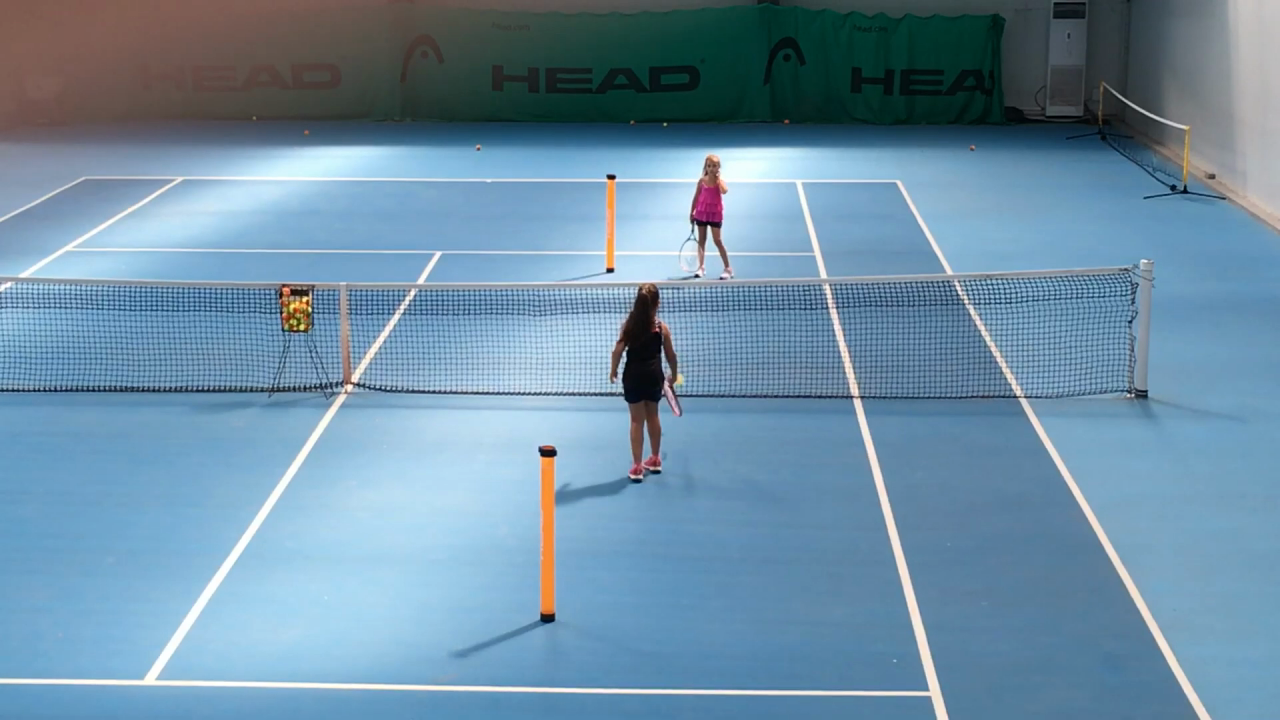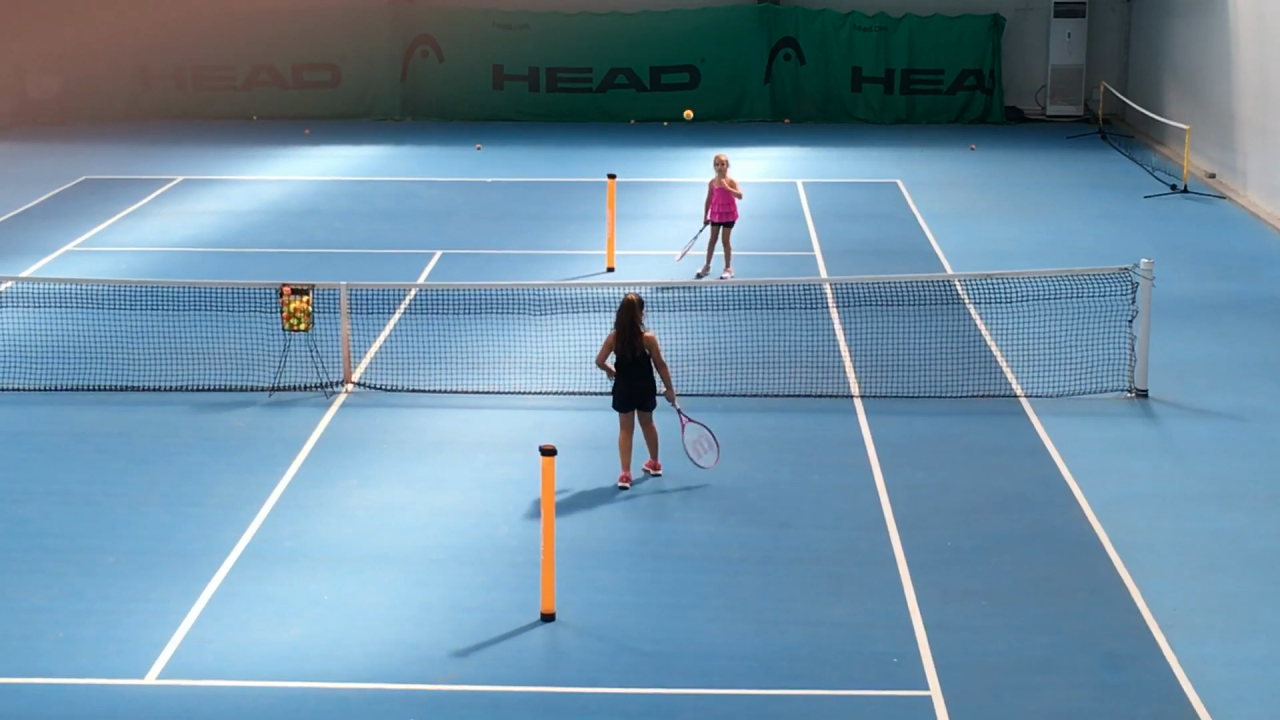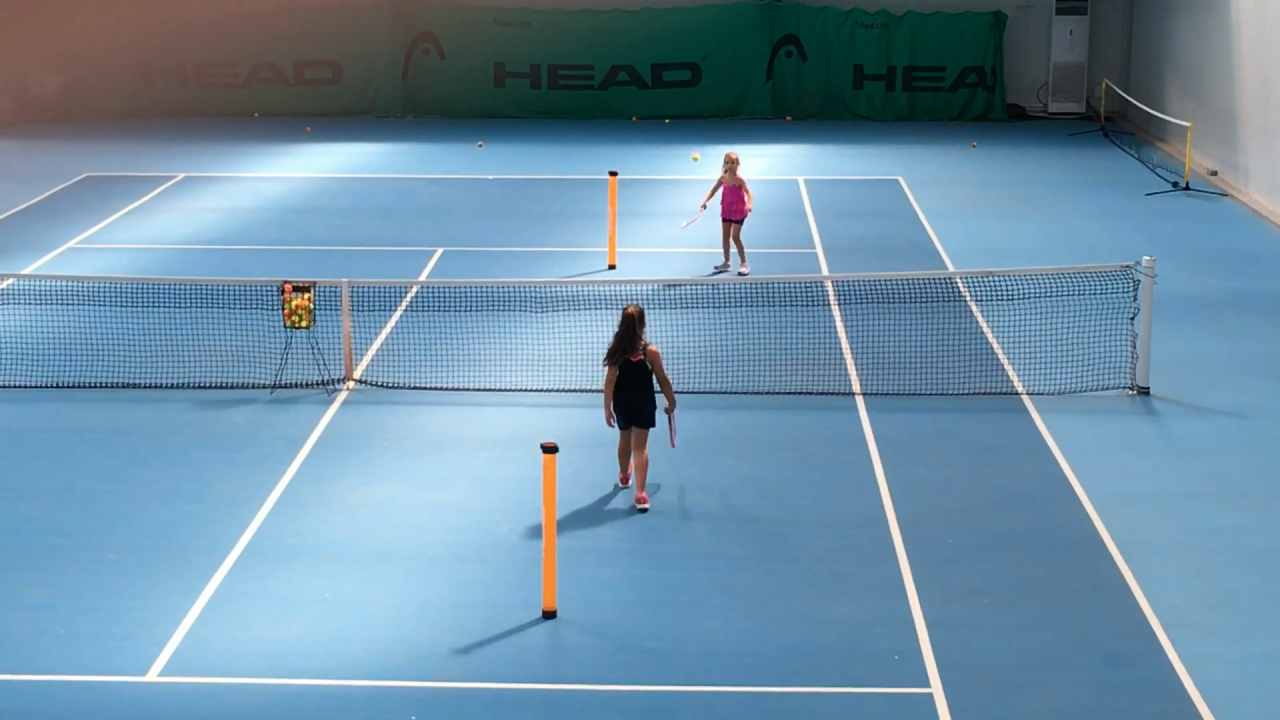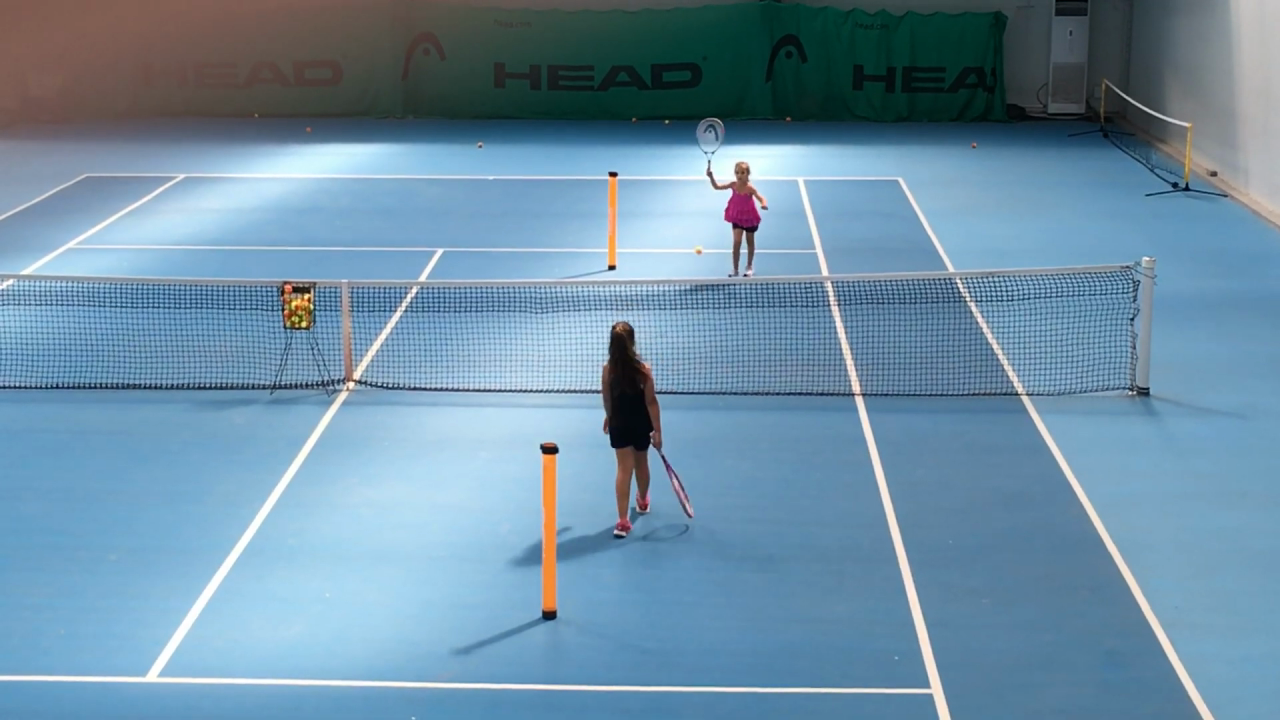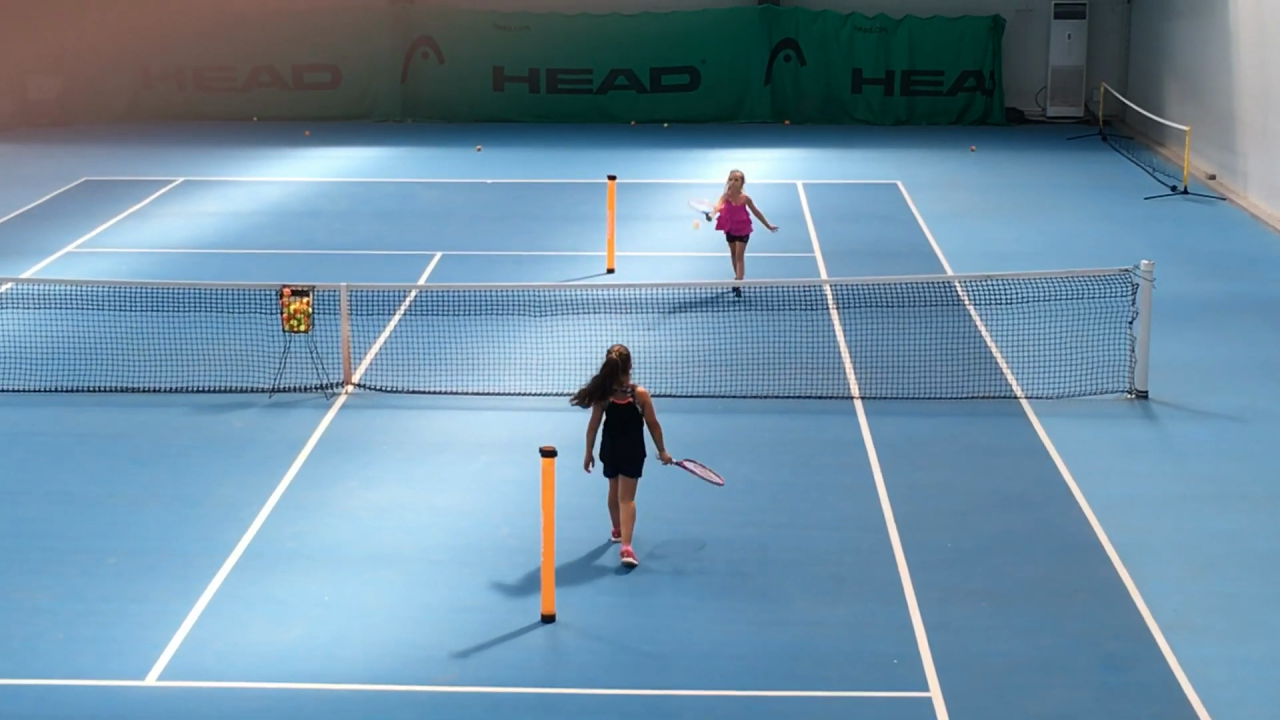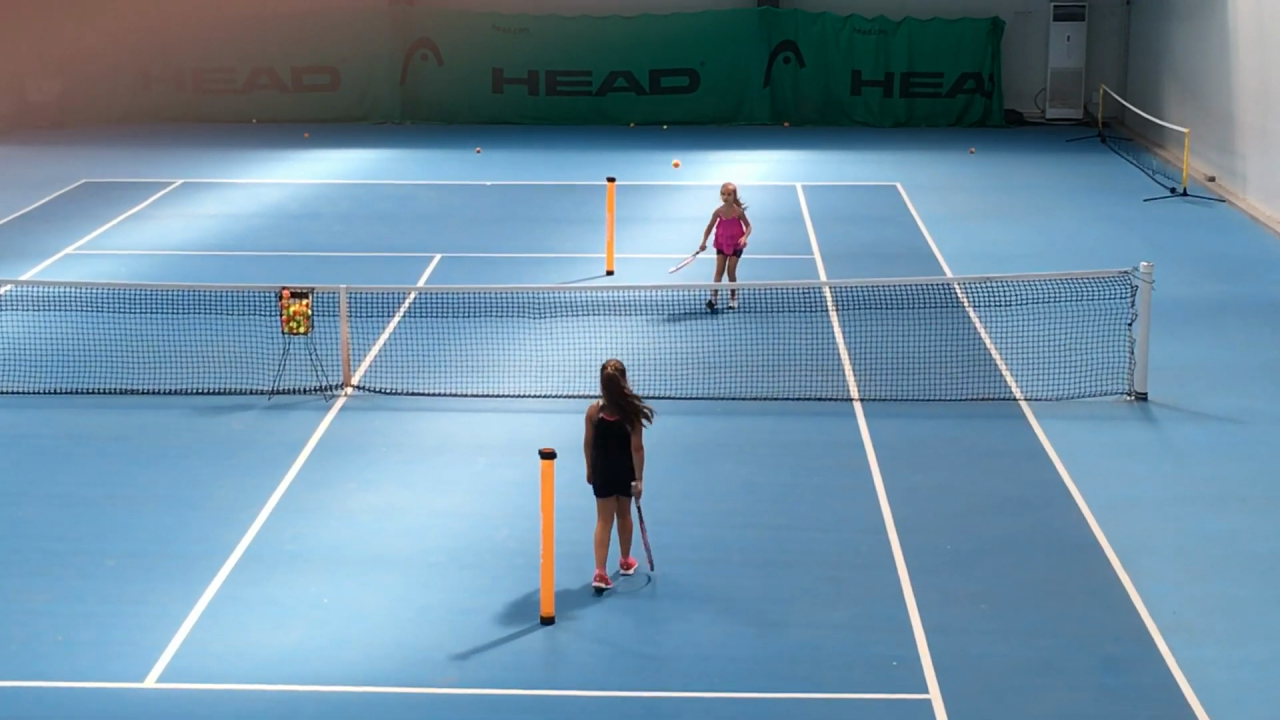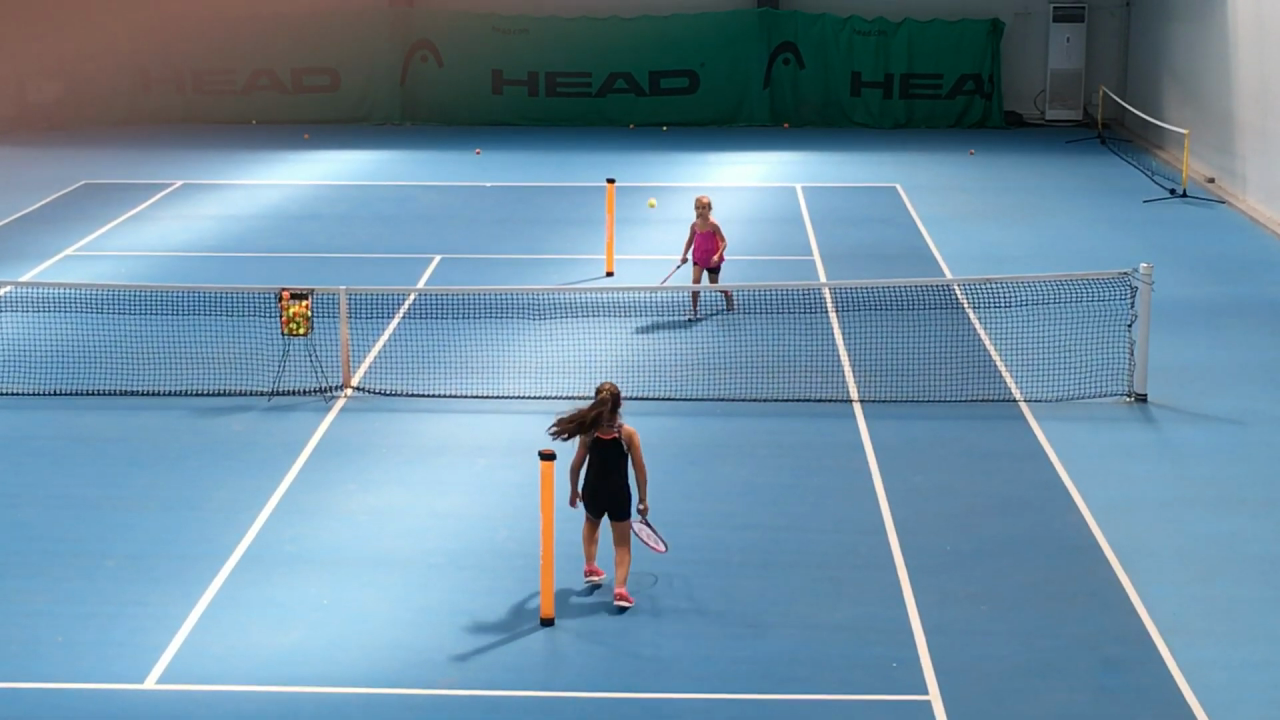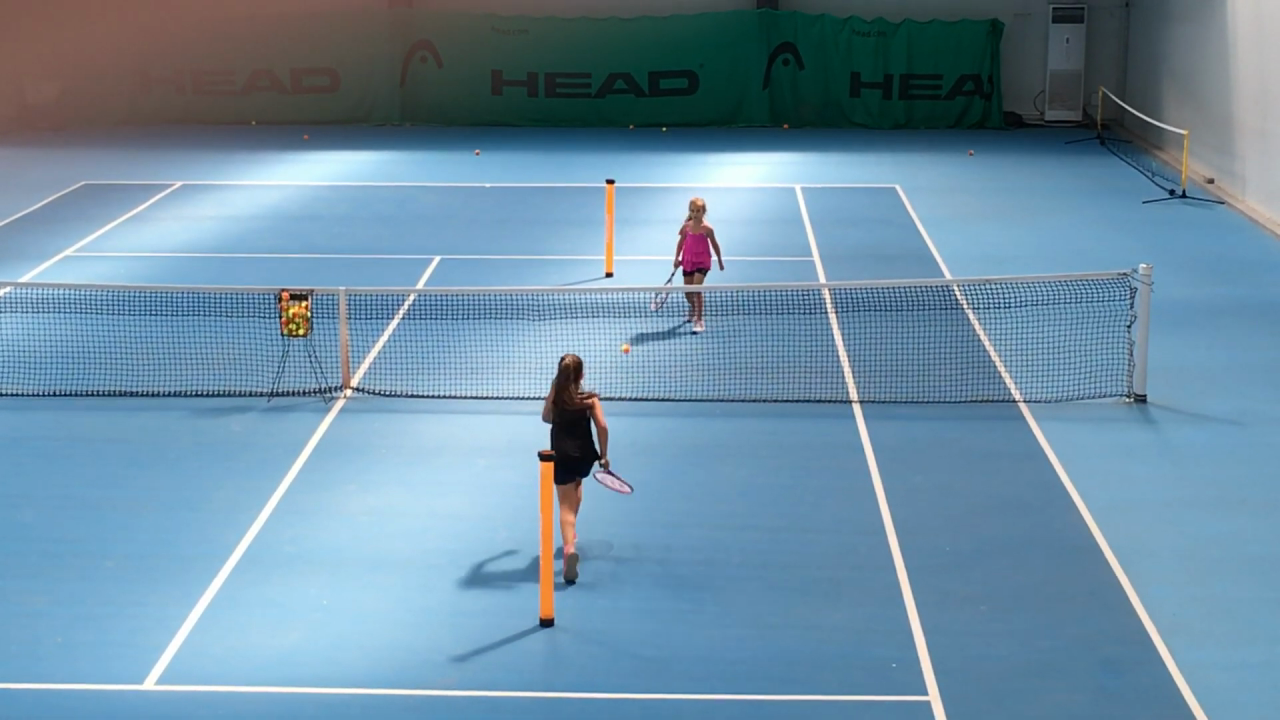
dt=0.5s
person 1, frame 1
left shoulder: (629, 324)
right shoulder: (661, 327)
left elbow: (617, 351)
right elbow: (670, 355)
left wrist: (613, 371)
right wrist: (673, 374)
left hip: (633, 376)
right hip: (654, 376)
left knee: (636, 421)
right knee: (652, 416)
left ankle: (637, 466)
right ankle: (655, 459)
person 1, frame 2
left shoulder: (613, 337)
right shoulder: (648, 338)
left elbow: (599, 361)
right elbow: (660, 365)
left wrist: (610, 370)
right wrist: (669, 388)
left hip: (623, 388)
right hip: (645, 388)
left knee: (626, 429)
right knee: (647, 423)
left ankle: (625, 474)
right ankle: (654, 463)
person 1, frame 3
left shoulder: (616, 350)
right shoulder: (651, 351)
left elbow: (610, 381)
right elbow: (662, 381)
left wrist: (607, 408)
right wrist: (671, 402)
left hip: (622, 404)
right hip: (644, 405)
left knee: (625, 441)
right knee: (639, 448)
left ankle: (623, 476)
right ankle: (640, 494)
person 1, frame 4
left shoulder: (608, 369)
right shoulder: (643, 369)
left elbow: (607, 398)
right elbow: (651, 402)
left wrist: (608, 417)
right wrist: (656, 430)
left hip: (618, 424)
right hip: (641, 424)
left knee: (624, 469)
right knee: (641, 463)
left ankle: (622, 521)
right ankle: (642, 501)
person 1, frame 5
left shoulder: (601, 393)
right shoulder: (641, 394)
left elbow: (594, 425)
right elbow: (653, 425)
left wrist: (588, 452)
right wrist: (662, 450)
left hip: (609, 450)
right hip: (633, 452)
left knee: (614, 492)
right knee: (627, 498)
left ankle: (617, 530)
right ankle: (626, 548)
person 1, frame 6
left shoulder: (593, 410)
right shoulder: (633, 411)
left elbow: (588, 444)
right elbow: (637, 447)
left wrist: (589, 469)
right wrist: (638, 478)
left hip: (601, 470)
right hip: (624, 470)
left knee: (604, 519)
right knee: (624, 515)
left ankle: (600, 574)
right ankle: (625, 561)
person 1, frame 7
left shoulder: (588, 431)
right shoulder: (628, 432)
left elbow: (576, 465)
right elbow: (639, 467)
left wrist: (573, 489)
right wrist: (642, 499)
left hip: (593, 490)
right hip: (619, 493)
left knee: (591, 524)
right knee: (623, 544)
left ankle: (591, 569)
right ankle: (620, 591)
person 1, frame 8
left shoulder: (553, 398)
right shoulder: (589, 400)
left elbow: (546, 419)
right elbow: (602, 426)
right wrist: (603, 455)
left hip: (563, 455)
right hip: (585, 454)
left knee: (566, 507)
right knee: (576, 484)
left ankle: (570, 550)
right ankle: (570, 538)
